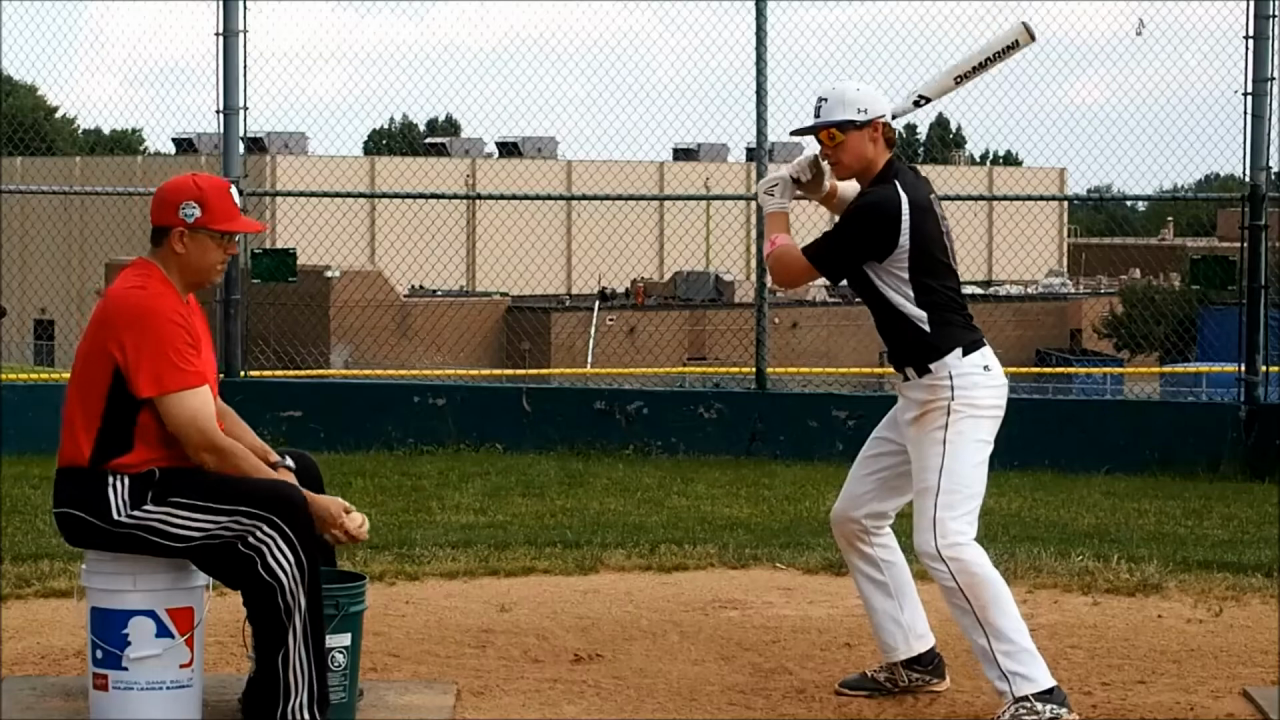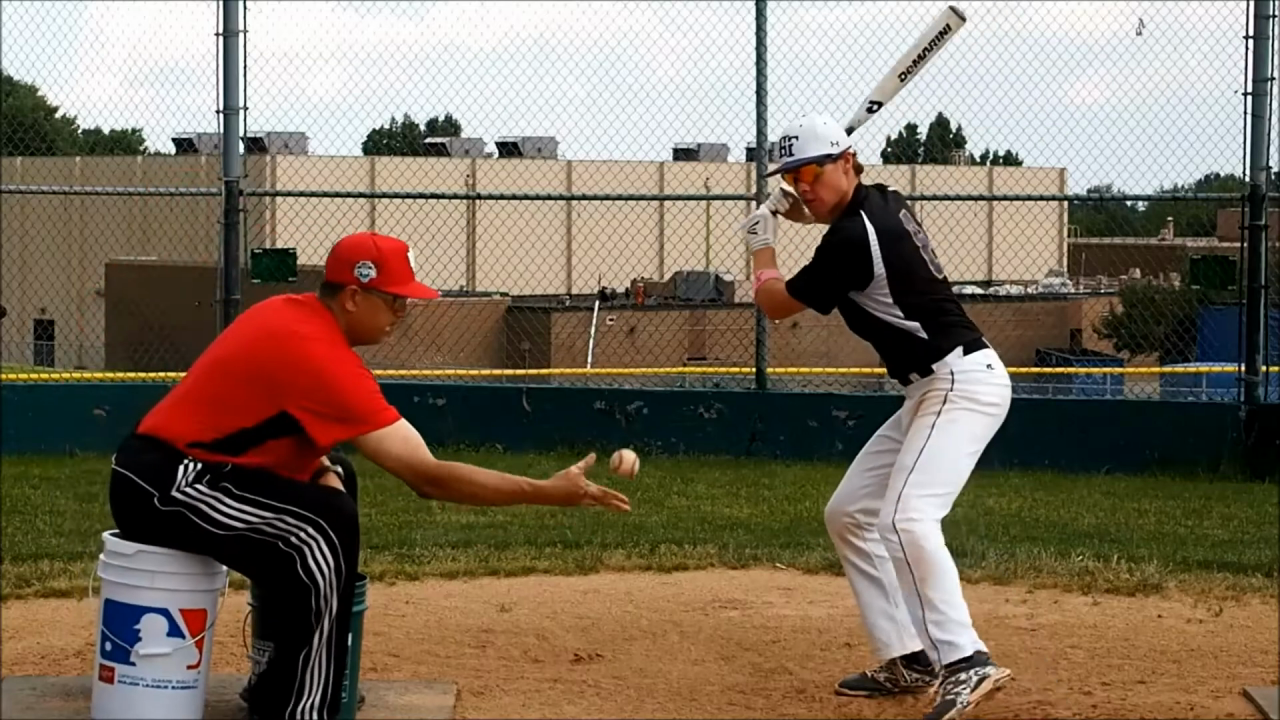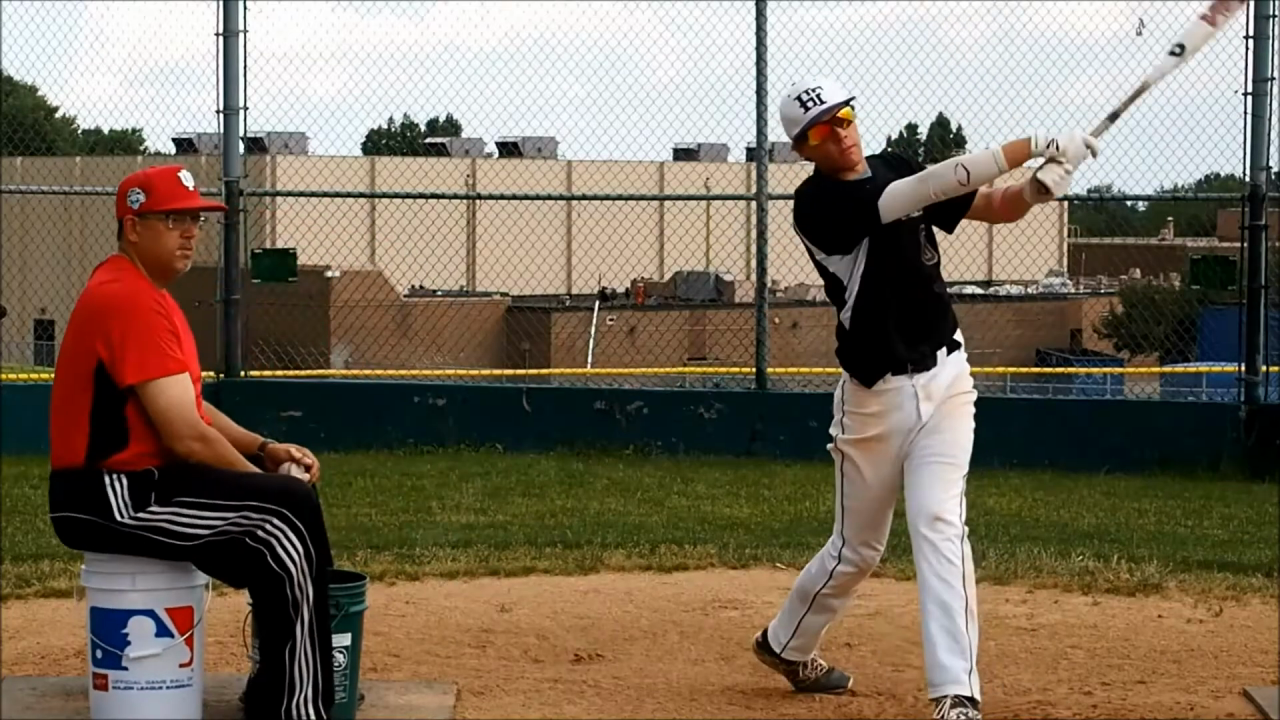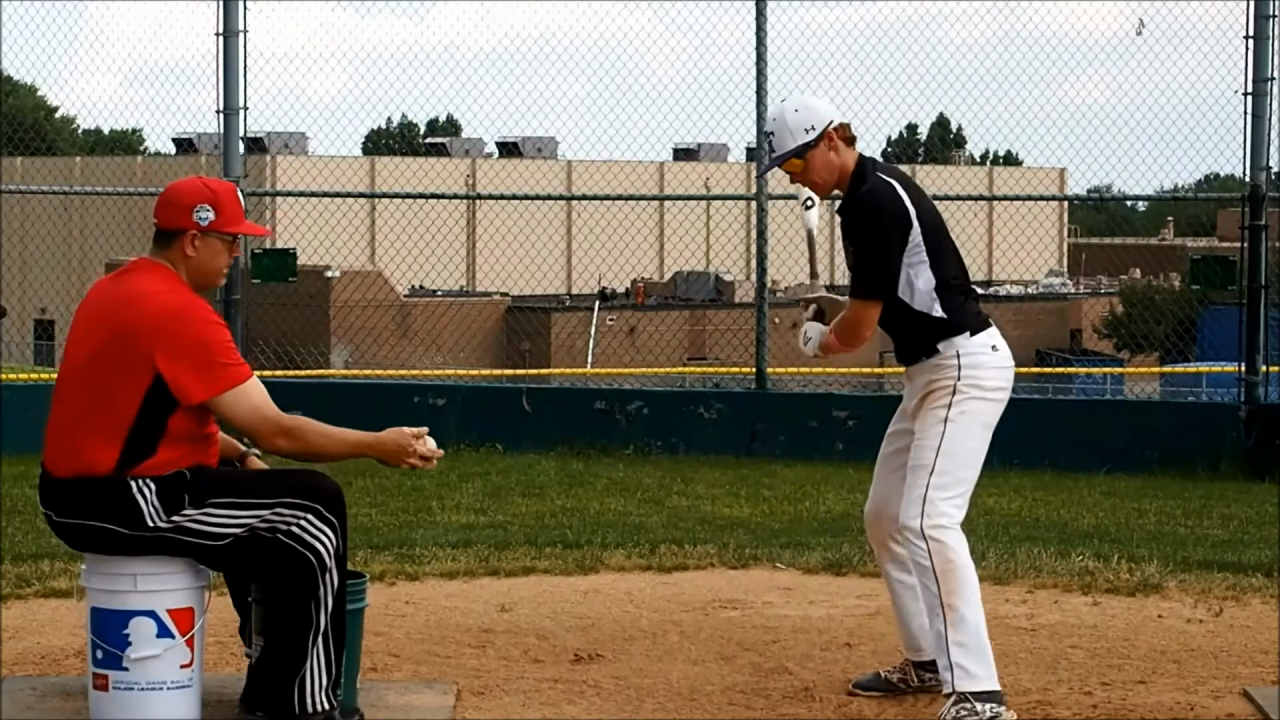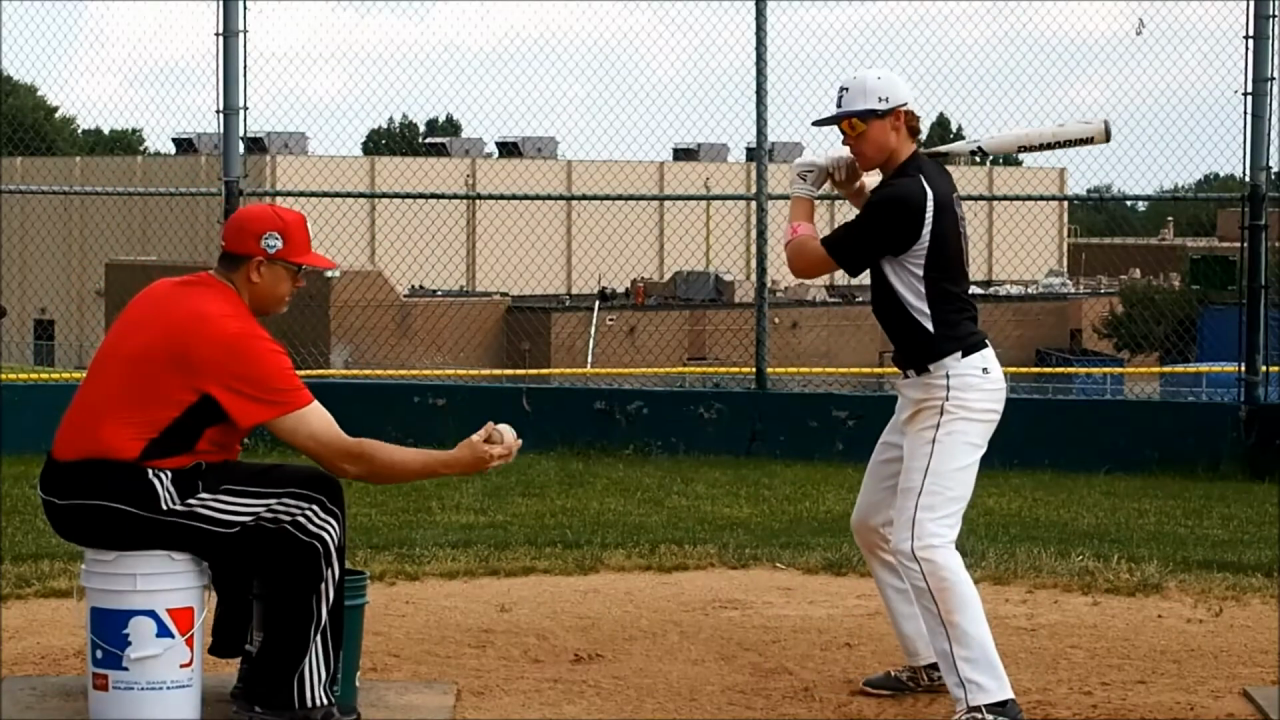
dt=1s
person 1, frame 1
left shoulder: (886, 207)
right shoulder: (900, 184)
left elbow: (786, 272)
right elbow: (855, 202)
left wrist: (773, 206)
right wrist: (817, 186)
left hip: (955, 385)
right hip: (926, 388)
left knee: (943, 540)
right knee: (855, 517)
right ankle: (914, 659)
person 1, frame 2
left shoulder: (854, 237)
right shoulder: (878, 199)
left elbow: (776, 304)
left wrist: (760, 243)
right wrist: (788, 208)
left hip: (961, 384)
right hip: (933, 389)
left knee: (903, 517)
right knee: (847, 513)
left ankle: (964, 661)
right ankle: (909, 658)
person 1, frame 3
left shoulder: (897, 168)
right shoulder: (816, 203)
left elbow: (993, 206)
right elbow: (930, 187)
left wrist: (1040, 184)
right wrist: (1031, 147)
left hip: (946, 379)
right hip: (876, 396)
left knee: (939, 524)
right knee: (856, 548)
right ankle: (783, 643)
person 1, frame 4
left shoulder: (873, 199)
right shoulder: (872, 188)
left elbow: (862, 324)
left wrist: (819, 340)
right wrist: (839, 313)
left hip: (964, 366)
right hip: (934, 370)
left knee: (927, 520)
right knee: (885, 517)
right ankle: (927, 659)
person 1, frame 5
left shoulder: (908, 196)
right shoulder: (921, 178)
left elbow: (804, 261)
right elbow: (881, 208)
left wrist: (802, 194)
right wrist: (851, 185)
left hip: (954, 385)
right hip: (928, 384)
left knee: (922, 539)
right knee: (873, 523)
right ankle: (929, 662)
person 2, frame 1
left shoulder: (171, 294)
right shoulder: (150, 306)
left elbow: (208, 408)
right elbow: (207, 448)
left wrist: (276, 465)
right wrist: (304, 503)
left hip: (144, 478)
right hip: (106, 498)
left knee: (300, 473)
right knee: (281, 519)
person 2, frame 2
left shoulder: (290, 311)
right shoulder: (323, 357)
right elbow: (429, 476)
left wrist: (318, 467)
right wrist: (548, 491)
left hip: (178, 472)
right hip: (163, 487)
left knee: (325, 493)
right knee: (324, 528)
person 2, frame 3
left shoulder: (146, 293)
right shoulder: (129, 300)
left elbow: (189, 407)
right elbow: (188, 439)
left wrist: (264, 449)
right wrist: (267, 482)
left hip: (131, 482)
right hip: (105, 498)
left knee: (291, 494)
right knee: (289, 513)
person 2, frame 4
left shoulder: (112, 290)
right shoulder: (181, 313)
right elbow: (276, 432)
left wrist: (240, 455)
right wrist: (378, 445)
left hip: (83, 492)
right hip: (122, 503)
left knee: (271, 500)
right knee: (315, 507)
person 2, frame 5
left shoulder: (164, 293)
right shoulder: (238, 337)
right elbow: (345, 457)
right wrist: (454, 460)
left hip: (74, 487)
right hip: (119, 497)
left knee: (267, 505)
right knee: (313, 513)
left ankle: (261, 672)
